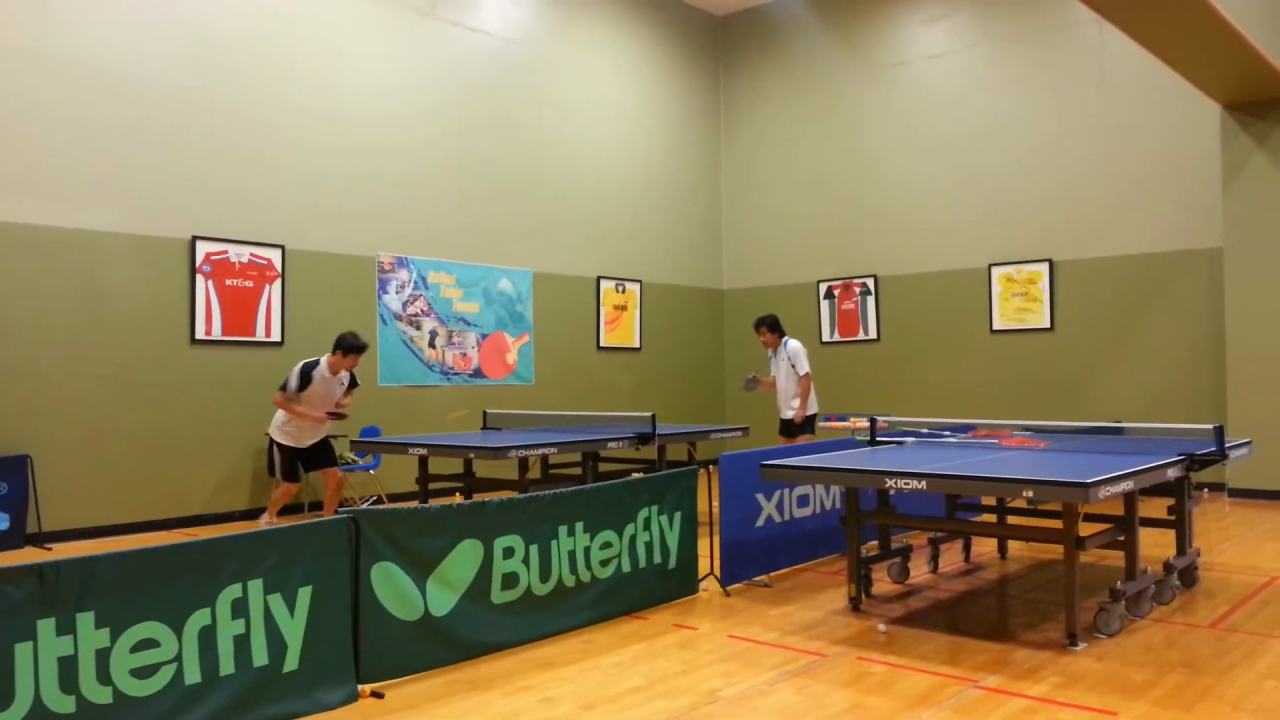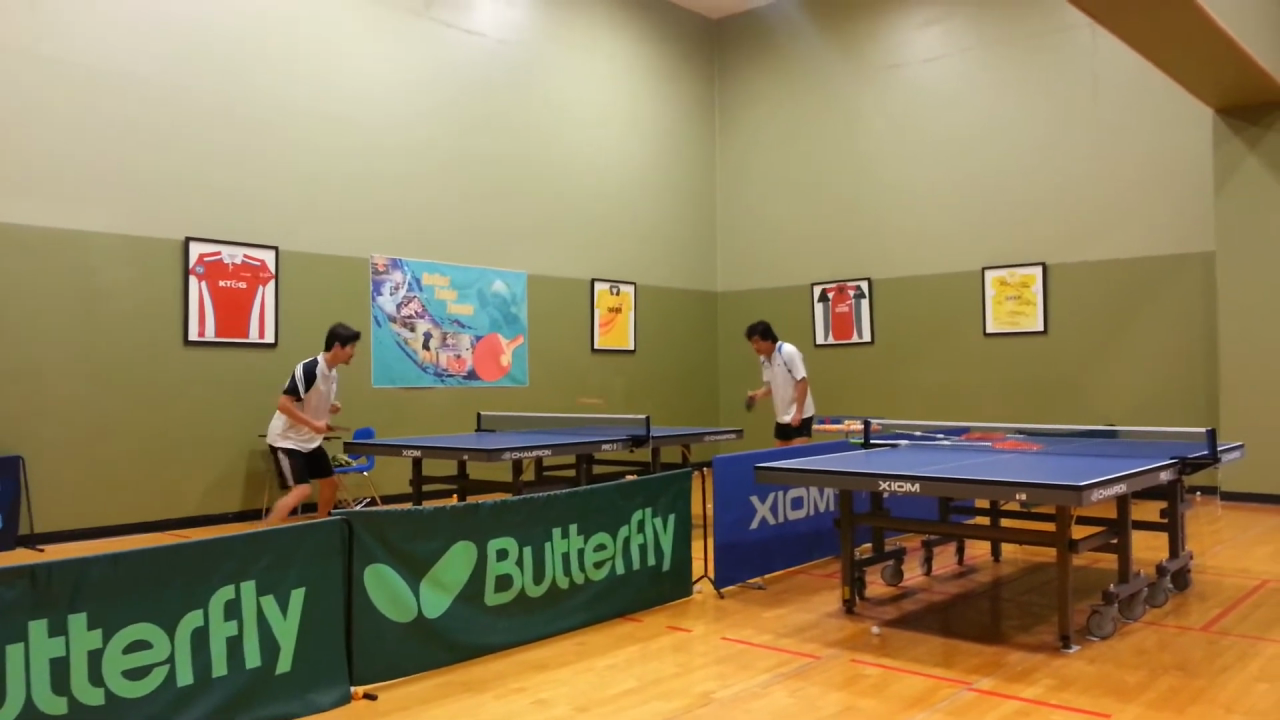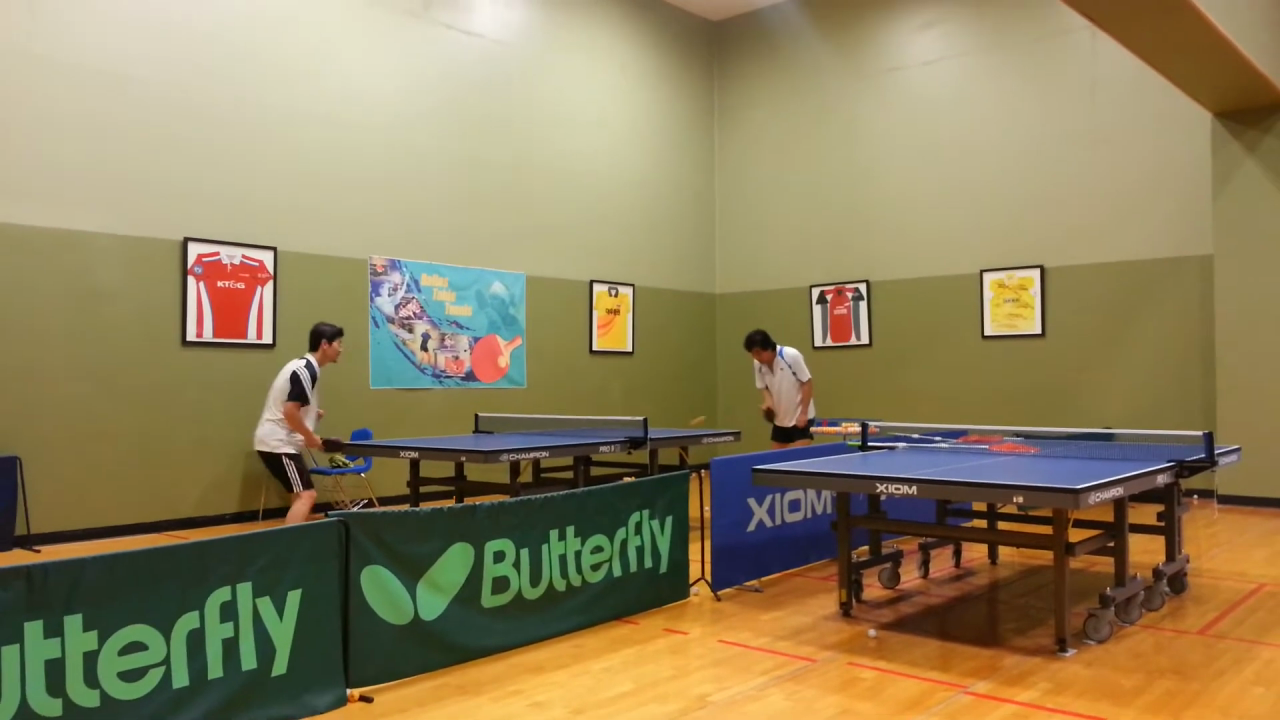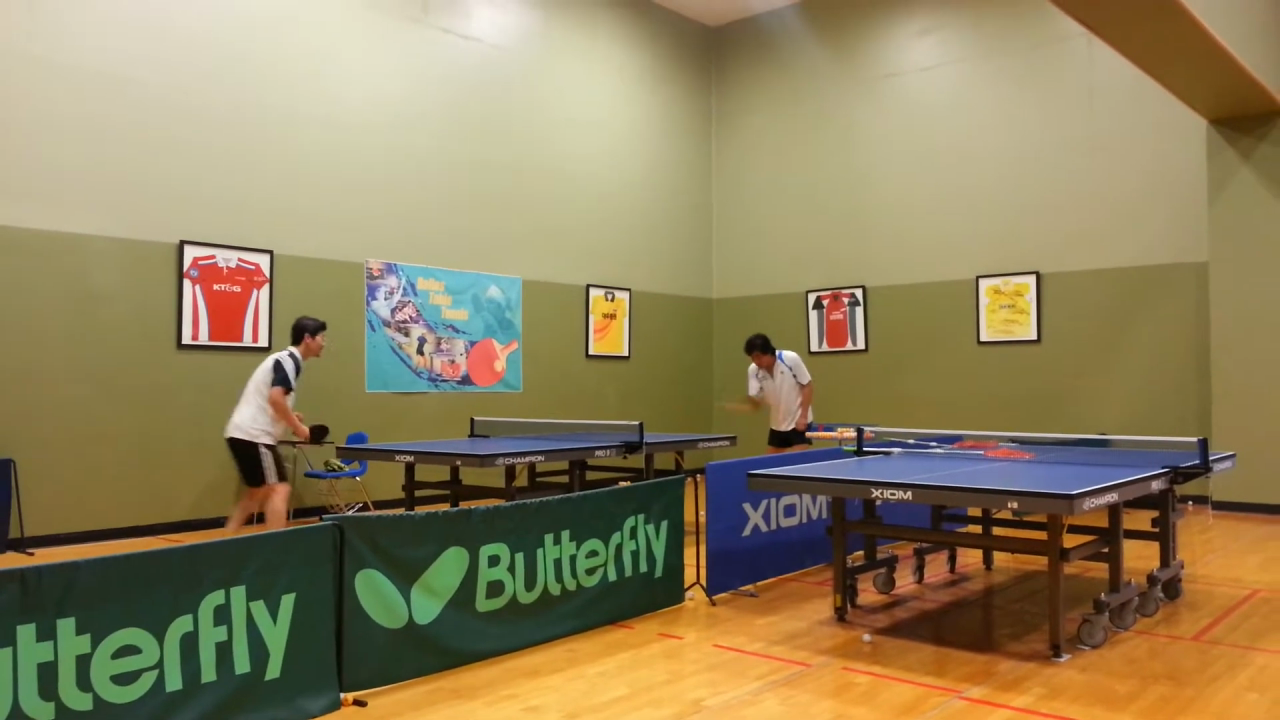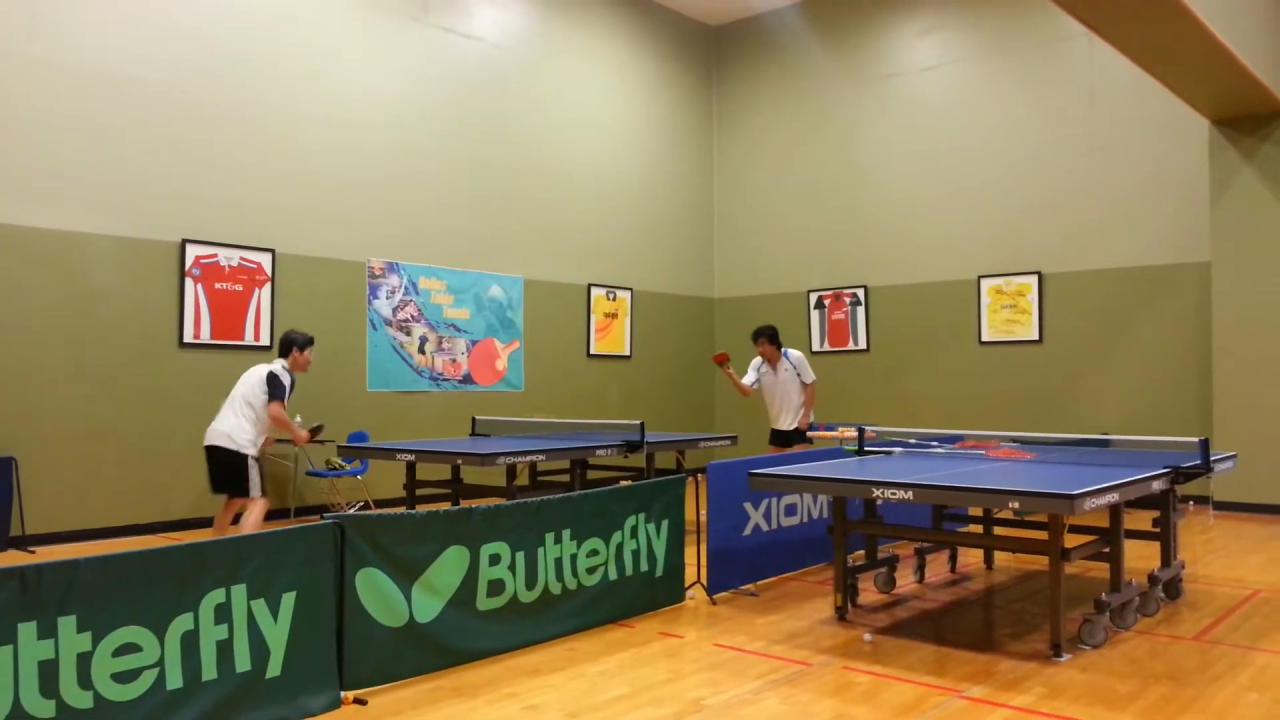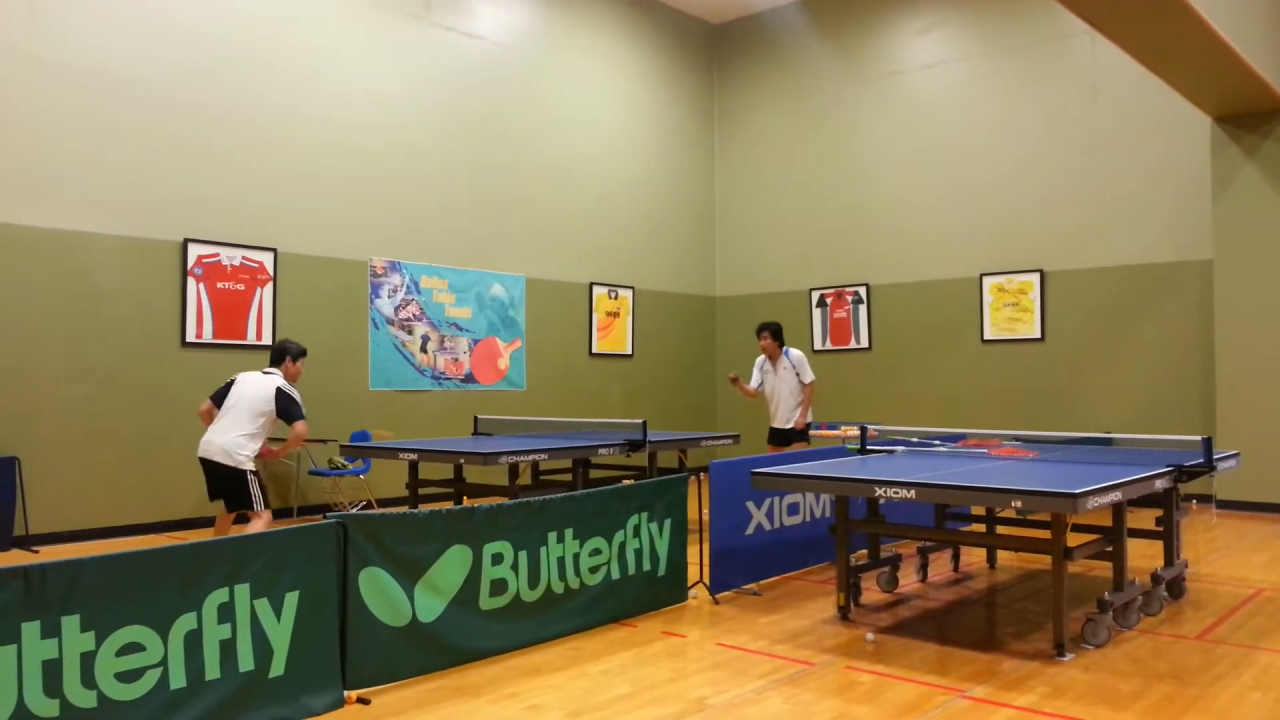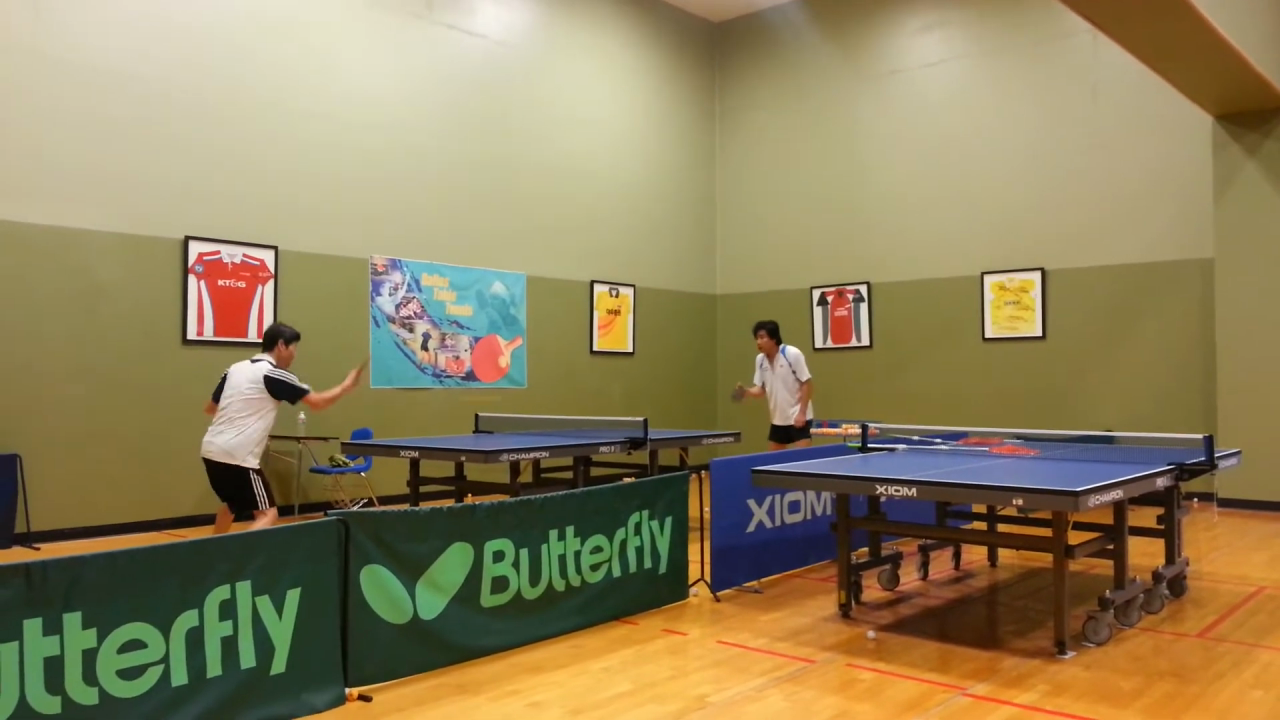
dt=0.2s
person 1, frame 1
left shoulder: (346, 373)
right shoulder: (307, 370)
left elbow: (350, 390)
right elbow: (279, 400)
left wrist: (344, 402)
right wrist: (310, 416)
left hip: (316, 436)
right hip: (286, 435)
left knee: (336, 477)
right knee: (289, 487)
right ankle: (269, 518)
person 1, frame 2
left shoulder: (331, 372)
right shoulder: (309, 369)
right elbow: (283, 404)
left wrist: (330, 408)
right wrist: (313, 424)
left hip: (310, 441)
right hip: (287, 440)
left knee: (330, 484)
right knee: (302, 490)
person 1, frame 3
left shoulder: (305, 367)
right shoulder: (306, 371)
right elbow: (289, 411)
left wrist: (313, 415)
right wrist: (311, 438)
left hip: (286, 443)
right hip: (278, 444)
left knee: (306, 494)
right knee: (306, 496)
person 1, frame 4
left shoulder: (281, 359)
right shoulder: (289, 361)
right elbow: (276, 398)
left wrist: (289, 417)
right wrist: (297, 426)
left hip: (241, 433)
right hip: (253, 435)
left knee: (254, 492)
right knee: (280, 490)
person 1, frame 5
left shoulder: (259, 370)
right shoulder: (283, 375)
right elbow: (275, 413)
right wrist: (297, 434)
left hip: (216, 440)
right hip: (237, 445)
left knee: (235, 500)
right knee: (257, 504)
person 1, frame 6
left shoulder: (241, 378)
right shoulder: (285, 390)
left elbow: (205, 410)
right elbow: (300, 432)
right wrist: (281, 451)
left hip: (208, 451)
right hip: (234, 458)
left knee: (233, 504)
right knee: (262, 517)
person 1, frame 7
left shoulder: (235, 369)
right shoulder: (273, 375)
left elbow: (211, 407)
right elbow: (317, 401)
right wrist: (347, 384)
left hip: (211, 450)
right hip: (238, 456)
left knee: (233, 502)
right knee: (267, 514)
